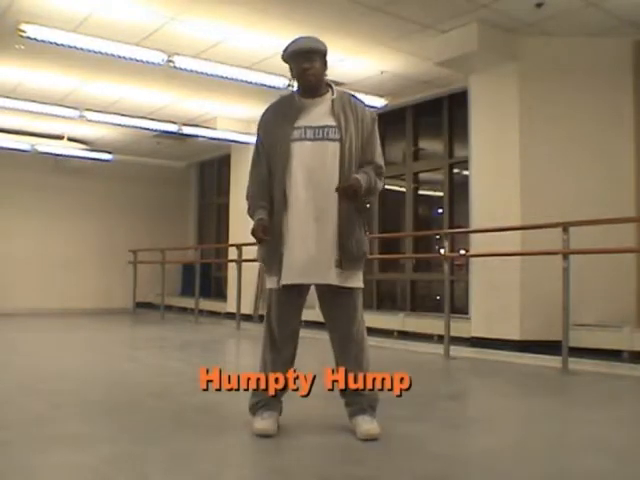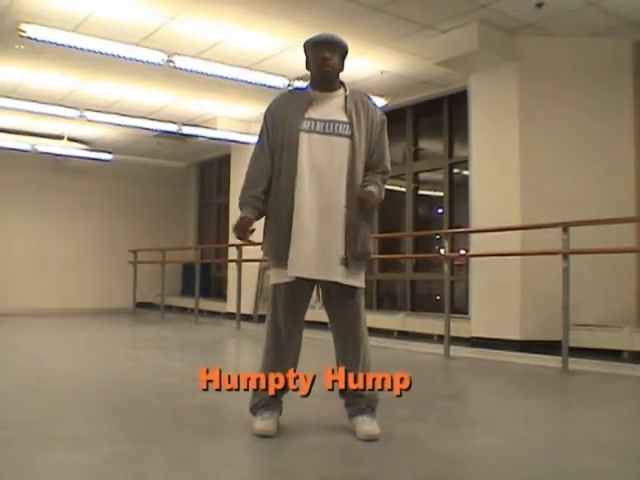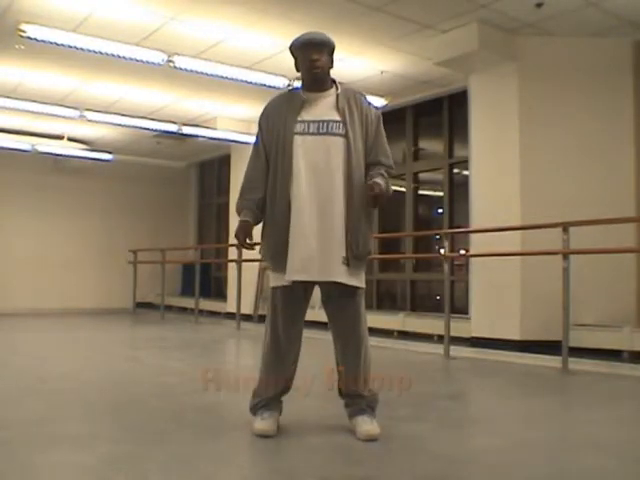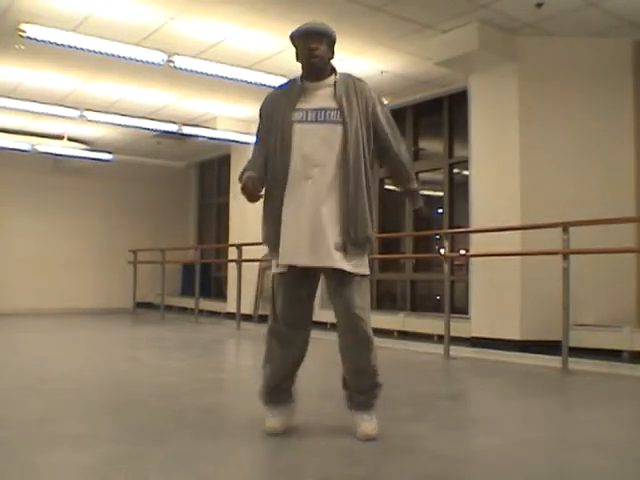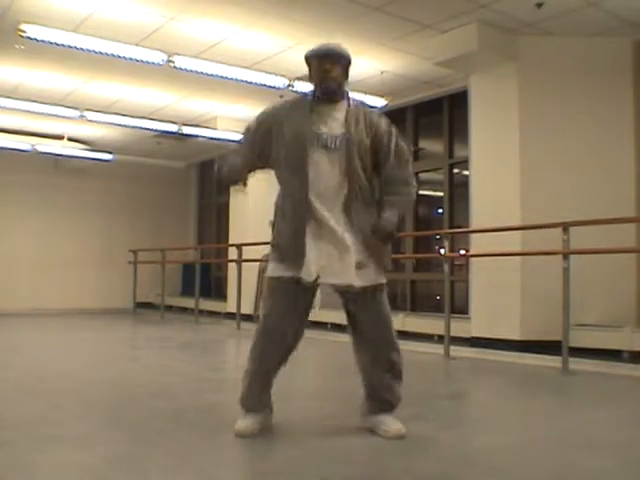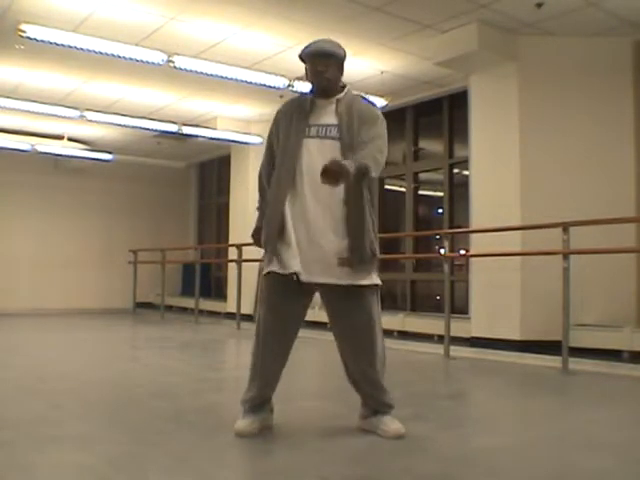
dt=0.5s
person 1, frame 1
left shoulder: (357, 113)
right shoulder: (274, 116)
left elbow: (375, 167)
right elbow: (260, 176)
left wrist: (362, 181)
right wrist: (260, 214)
left hip: (340, 239)
right hip: (287, 241)
left knee: (349, 328)
right knee: (279, 328)
left ankle: (361, 406)
right ankle: (267, 403)
person 1, frame 2
left shoulder: (367, 112)
right shoulder: (282, 108)
left elbow: (379, 168)
right elbow: (262, 166)
left wrist: (371, 191)
right wrist: (248, 209)
left hip: (344, 237)
right hip: (291, 235)
left knee: (350, 325)
right knee: (283, 323)
left ankle: (360, 406)
right ankle: (267, 403)
person 1, frame 3
left shoulder: (360, 108)
right shoulder: (276, 111)
left elbow: (379, 161)
right elbow: (259, 171)
left wrist: (378, 182)
right wrist: (247, 215)
left hip: (343, 236)
right hip: (290, 236)
left knee: (350, 325)
right knee: (282, 325)
left ankle: (360, 406)
right ankle: (267, 404)
person 1, frame 4
left shoulder: (360, 95)
right shoulder: (277, 101)
left elbow: (389, 146)
right elbow: (263, 154)
left wrist: (411, 187)
right wrist: (250, 177)
left hip: (342, 226)
right hip: (291, 225)
left knee: (352, 314)
right knee: (287, 317)
left ankle: (362, 401)
right ankle: (278, 400)
person 1, frame 5
left shoulder: (371, 123)
right shoulder: (283, 116)
left elbow: (399, 172)
right elbow: (246, 150)
left wrist: (391, 214)
right wrist: (234, 168)
left hip: (354, 242)
right hip: (298, 239)
left knee: (376, 326)
right knee: (277, 324)
left ankle: (380, 408)
right ankle: (255, 406)
person 1, frame 6
left shoulder: (363, 111)
right shoulder: (288, 113)
left elbow: (374, 151)
right elbow: (269, 171)
left wrist: (350, 168)
right wrist: (263, 217)
left hip: (345, 242)
right hip: (291, 240)
left knee: (361, 330)
right knee: (273, 326)
left ankle: (375, 409)
right ankle: (257, 407)
